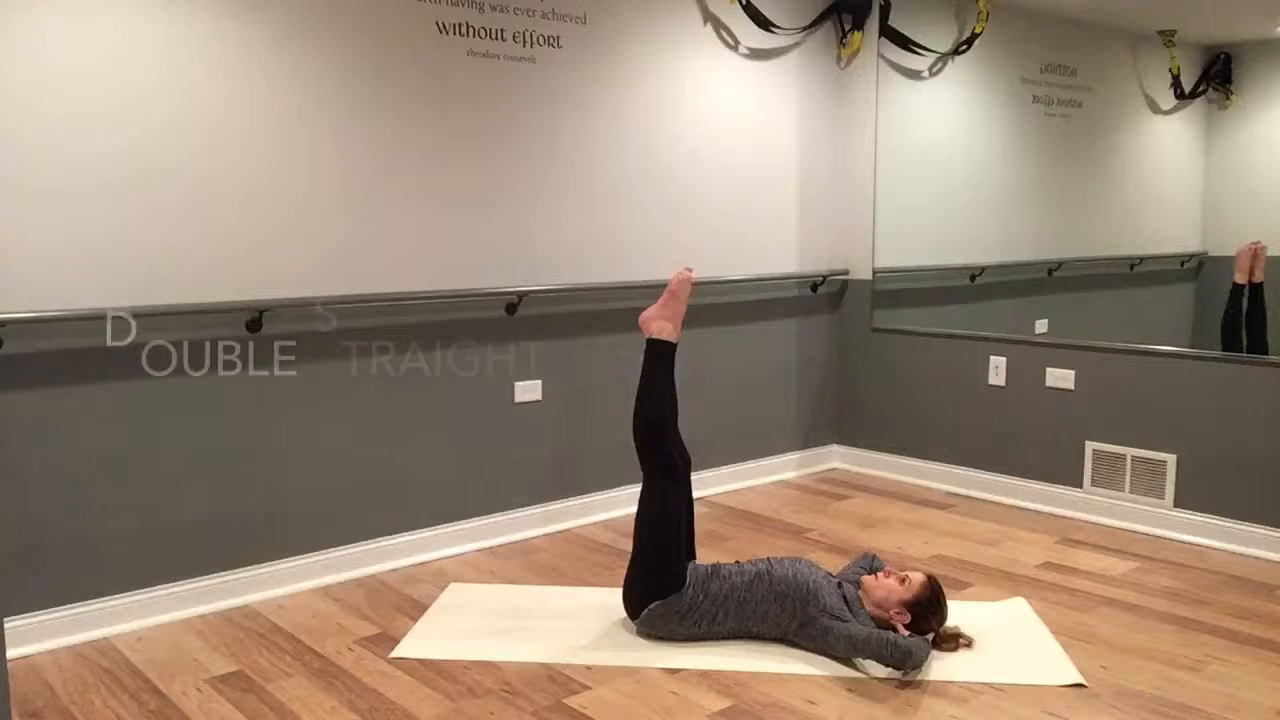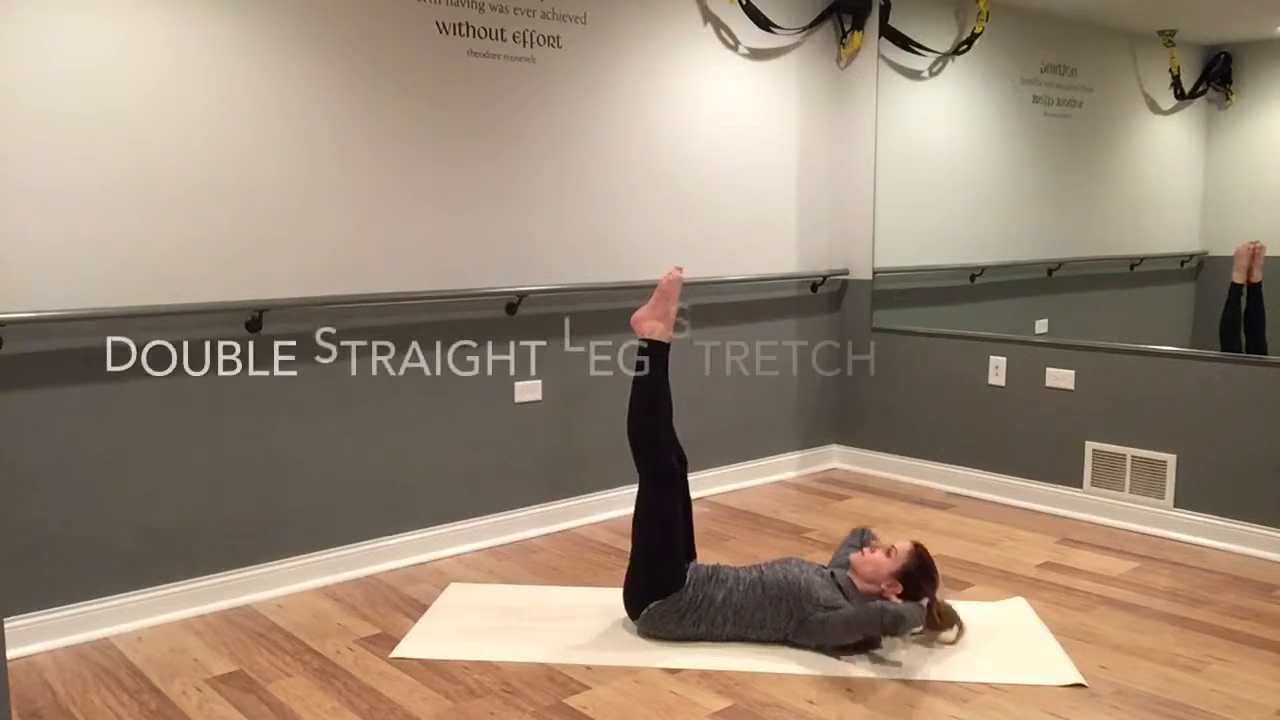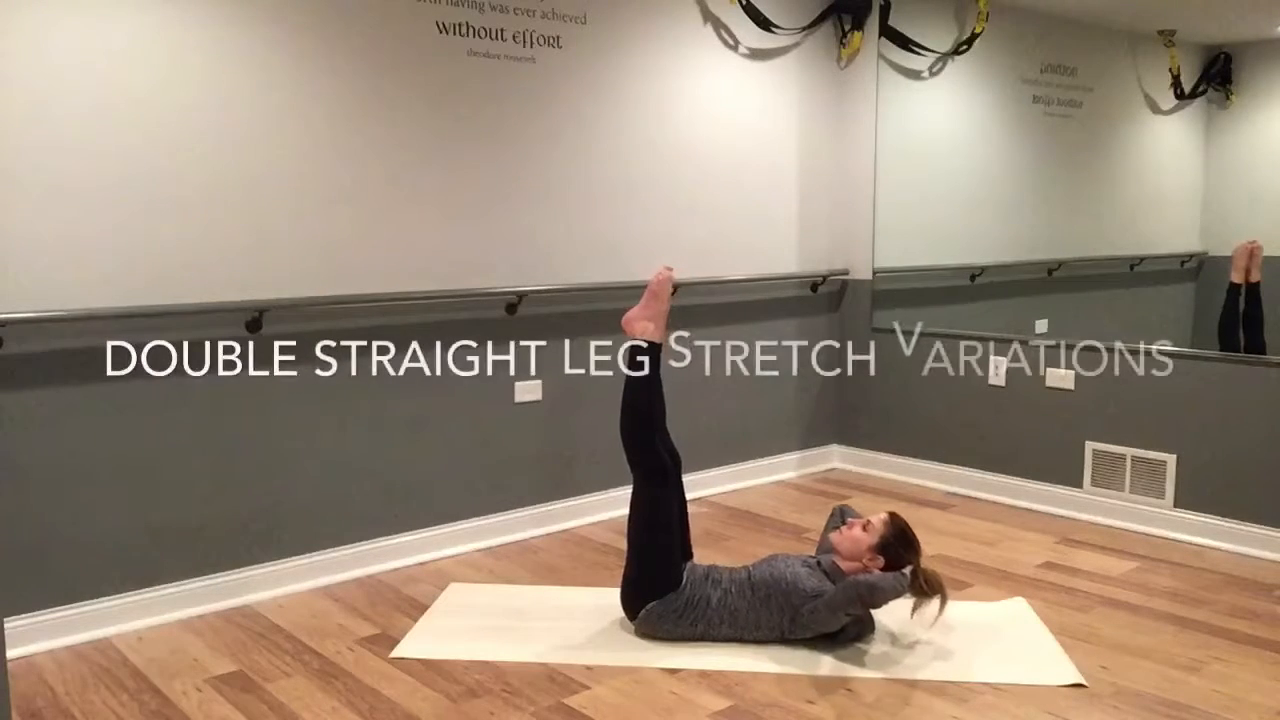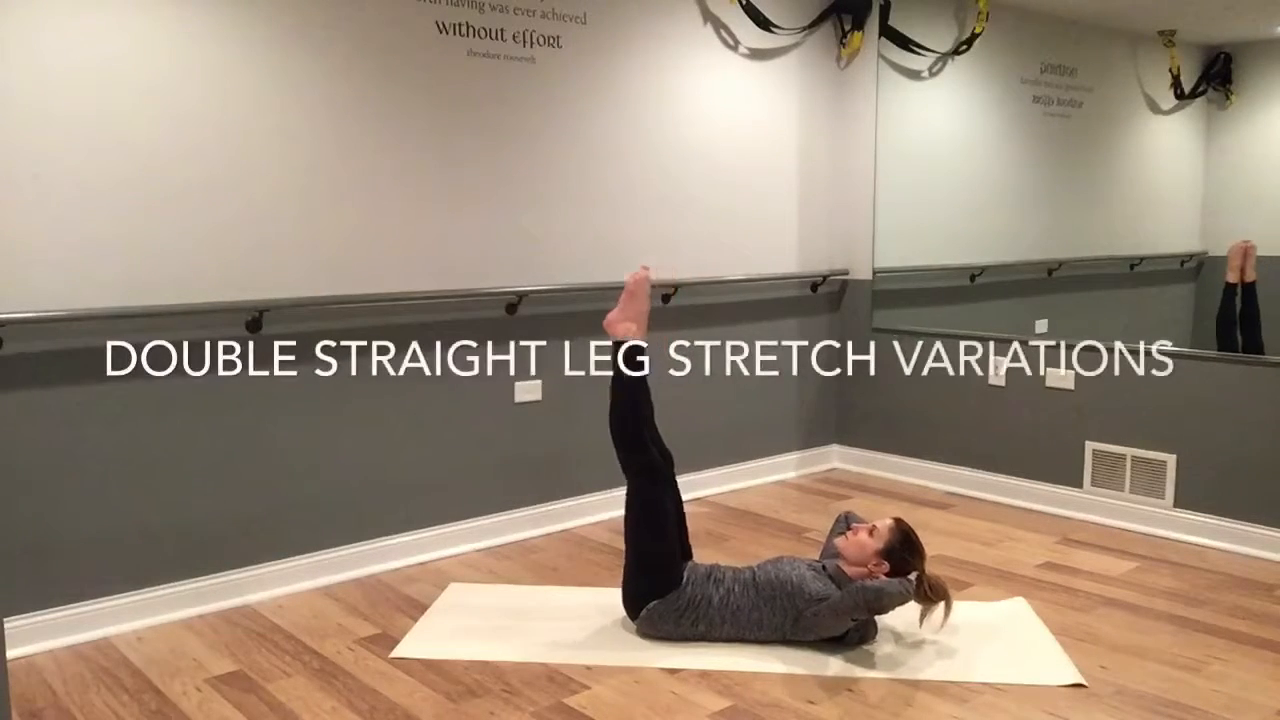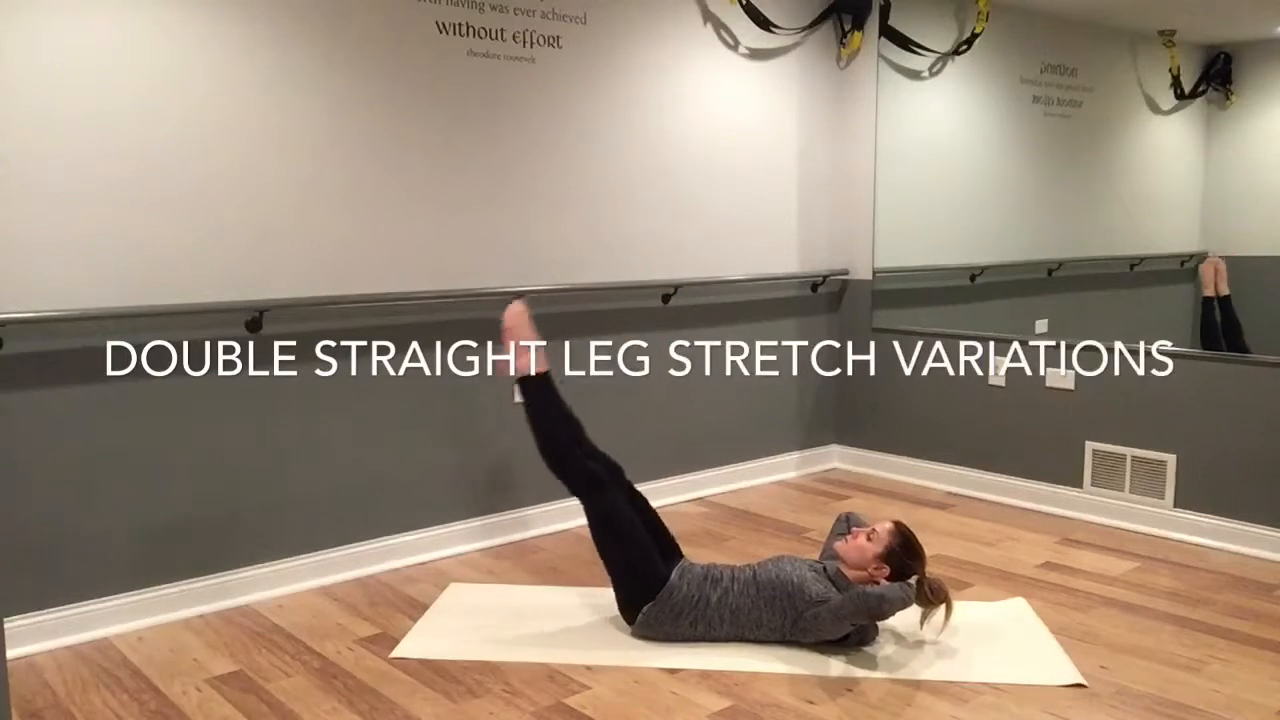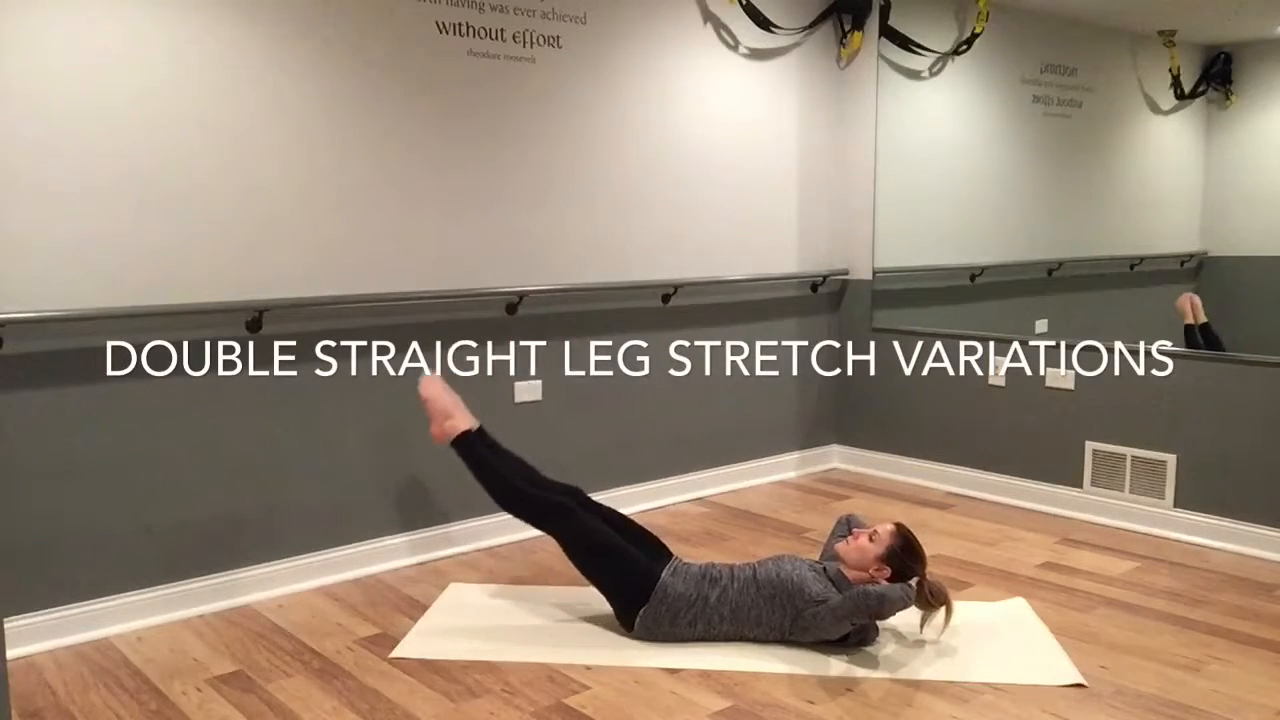
dt=0.5s
person 1, frame 1
left shoulder: (843, 625)
right shoulder: (847, 593)
left elbow: (906, 653)
right elbow: (869, 557)
left wrist: (921, 638)
left hip: (663, 604)
right hip: (688, 589)
left knee: (664, 468)
left ankle: (663, 336)
right ankle: (662, 336)
person 1, frame 2
left shoulder: (842, 617)
right shoulder: (841, 581)
left elbow: (893, 616)
right elbow: (861, 533)
left wrist: (921, 607)
left hip: (663, 605)
right hip: (687, 591)
left knee: (661, 470)
left ankle: (655, 337)
right ankle: (655, 338)
person 1, frame 3
left shoulder: (830, 605)
right shoulder: (828, 569)
left elbow: (868, 587)
right elbow: (841, 510)
left wrist: (903, 577)
left hip: (660, 604)
right hip: (684, 588)
left knee: (655, 470)
left ankle: (646, 338)
person 1, frame 4
left shoulder: (833, 610)
right shoulder: (833, 572)
left elbow: (874, 594)
right elbow: (846, 517)
left wrist: (910, 584)
left hip: (663, 604)
right hip: (688, 589)
left knee: (648, 470)
right knee: (656, 465)
left ankle: (629, 342)
person 1, frame 5
left shoulder: (831, 611)
right shoulder: (831, 576)
left elbow: (877, 599)
right elbow: (847, 517)
left wrist: (907, 589)
right wrist: (896, 557)
left hip: (659, 605)
right hip: (680, 582)
left knee: (593, 483)
right knee: (608, 476)
left ankle: (533, 374)
right ankle: (533, 375)
person 1, frame 6
left shoulder: (831, 610)
right shoulder: (832, 574)
left elbow: (879, 599)
right elbow: (844, 519)
left wrist: (909, 591)
left hip: (658, 607)
right hip: (676, 582)
left knee: (560, 514)
right knee: (574, 502)
left ankle: (461, 432)
right ankle: (465, 431)
